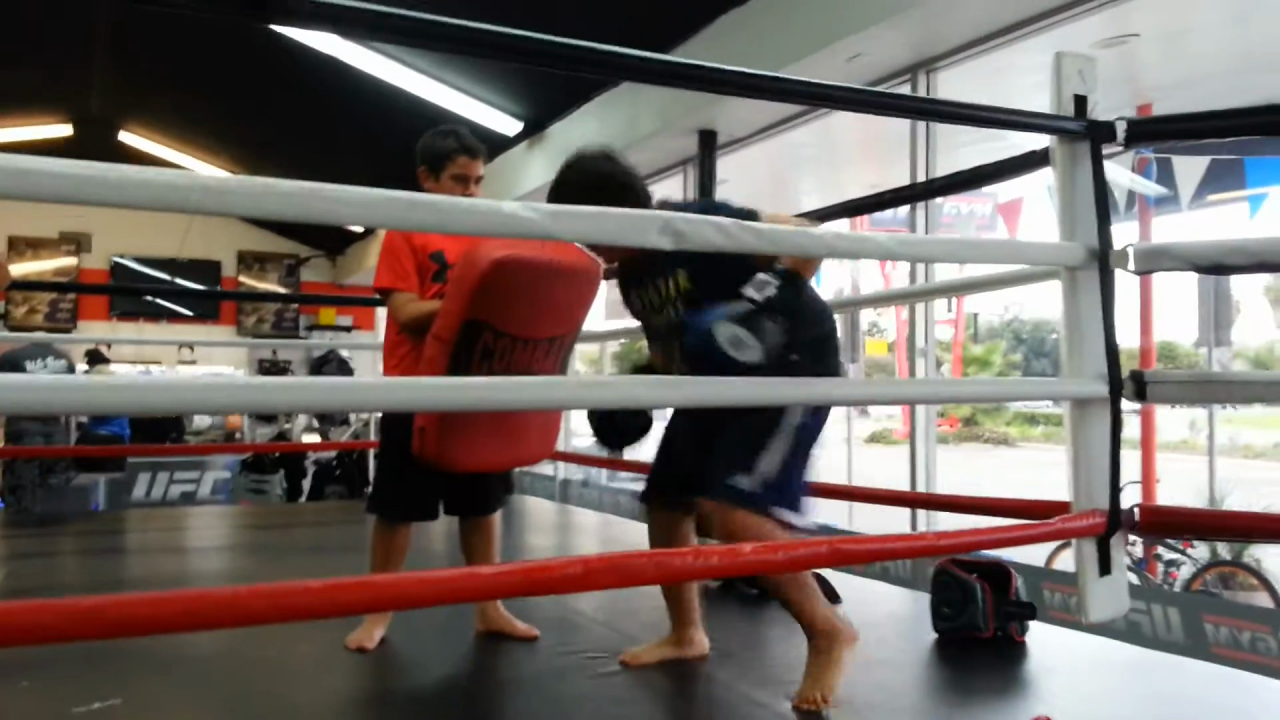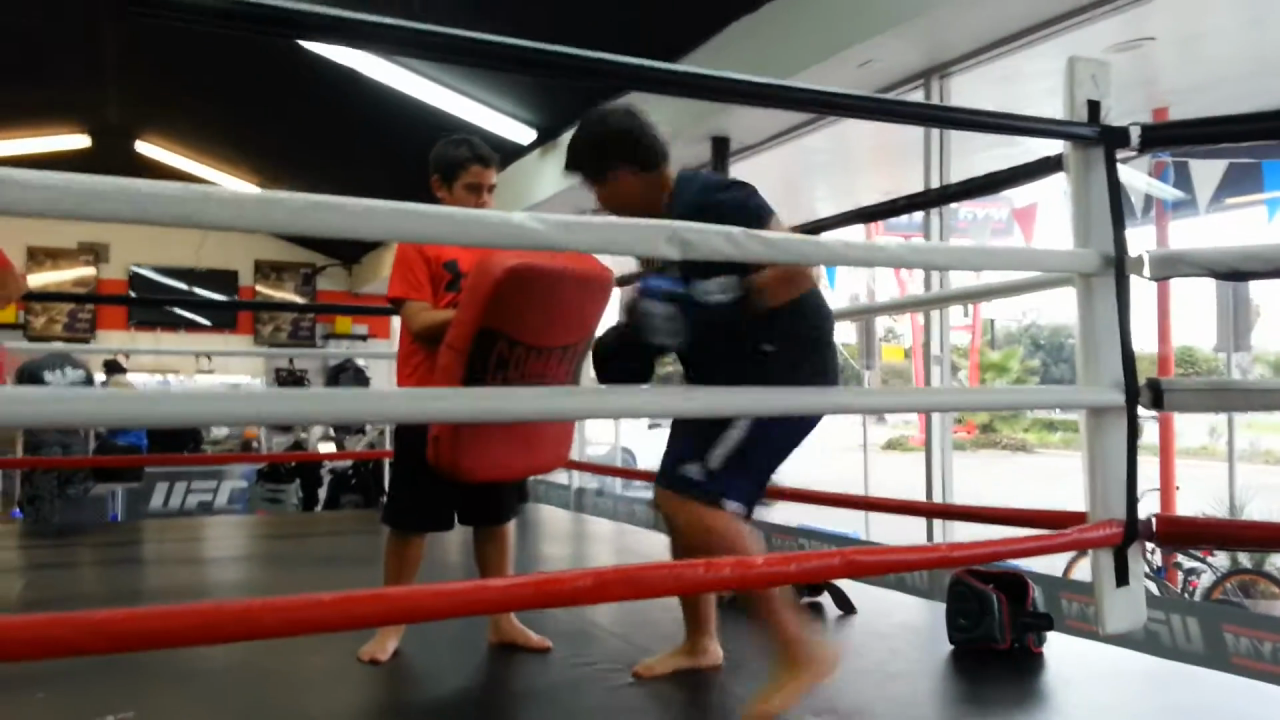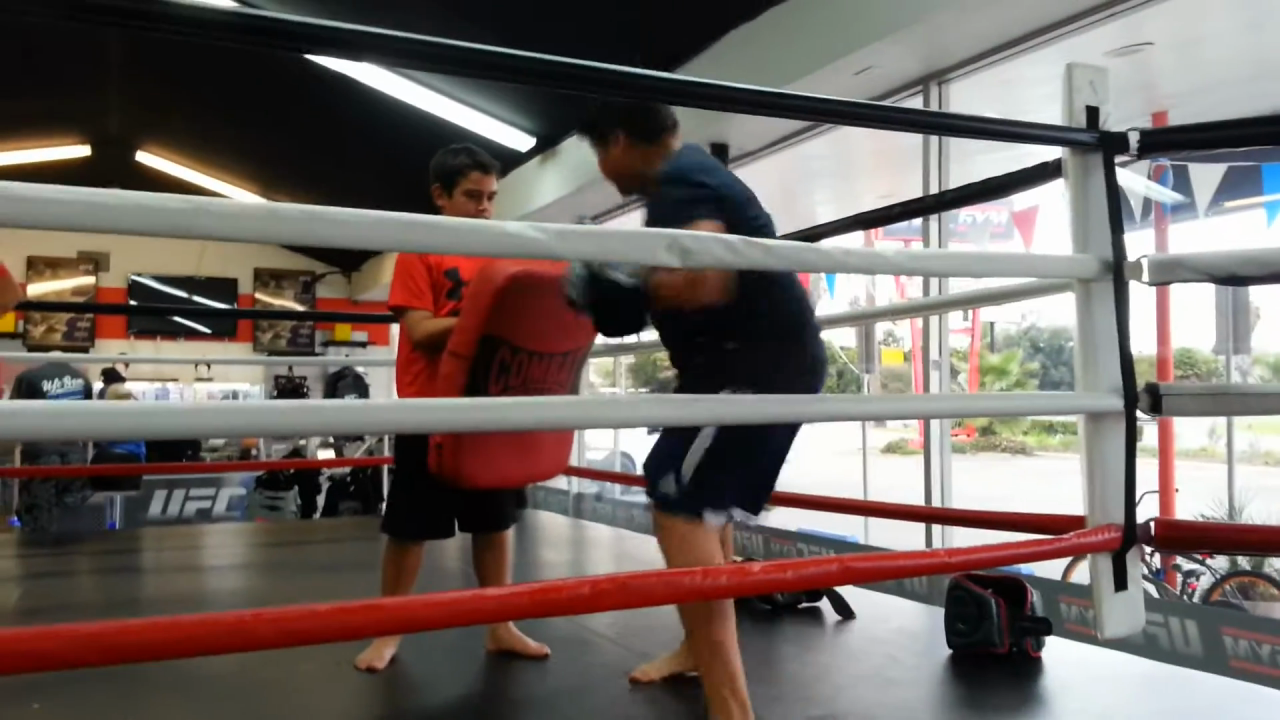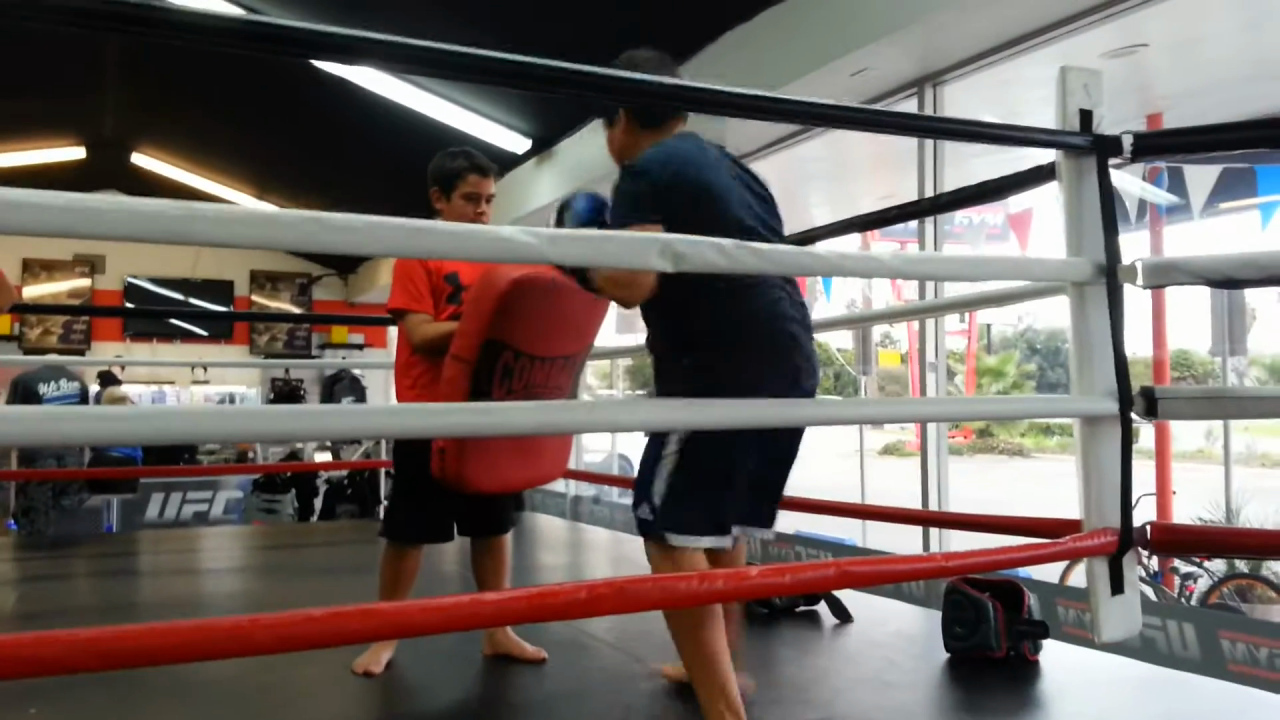
dt=0.1s
person 1, frame 1
right shoulder: (633, 270)
left hip: (789, 370)
left knee: (731, 511)
right knee: (664, 503)
left ankle: (827, 635)
right ankle: (685, 634)
person 1, frame 2
left shoulder: (712, 199)
right shoulder: (662, 223)
left elbow: (794, 269)
left wrist: (695, 307)
right wrist: (652, 323)
left hip: (780, 365)
right hip: (732, 369)
left knee: (695, 499)
right knee: (682, 499)
left ankle: (800, 651)
right ankle: (699, 642)
person 1, frame 3
left shoulder: (681, 184)
right shoulder: (695, 176)
left elbow: (703, 282)
left wrist: (613, 282)
right wrist: (630, 291)
left hip: (759, 368)
right hip: (732, 364)
left knee: (682, 509)
right knee: (696, 507)
right ankle: (699, 648)
person 1, frame 4
left shoulder: (647, 172)
right shoulder: (735, 171)
left elbow: (628, 283)
left hip: (723, 374)
right hip: (787, 364)
left knee: (675, 540)
right knee: (718, 526)
right ankle: (712, 664)
person 2, frame 1
left shoulder: (486, 238)
right shoulder: (404, 235)
right elbow: (406, 314)
left knee: (483, 502)
right knee: (397, 506)
left ankle: (489, 608)
right ankle: (378, 613)
person 2, frame 2
right shoulder: (417, 244)
right elbow: (420, 323)
left knee: (497, 511)
right knee: (411, 517)
left ankle: (502, 620)
right ankle: (391, 624)
person 2, frame 3
right shoulder: (418, 252)
right elbow: (421, 332)
left knee: (496, 519)
right knee: (410, 525)
left ankle: (500, 627)
right ankle: (389, 631)
person 2, frame 4
right shoulder: (417, 256)
right elbow: (421, 335)
left knee: (495, 523)
right knee: (408, 529)
left ankle: (497, 631)
right ankle: (385, 636)
